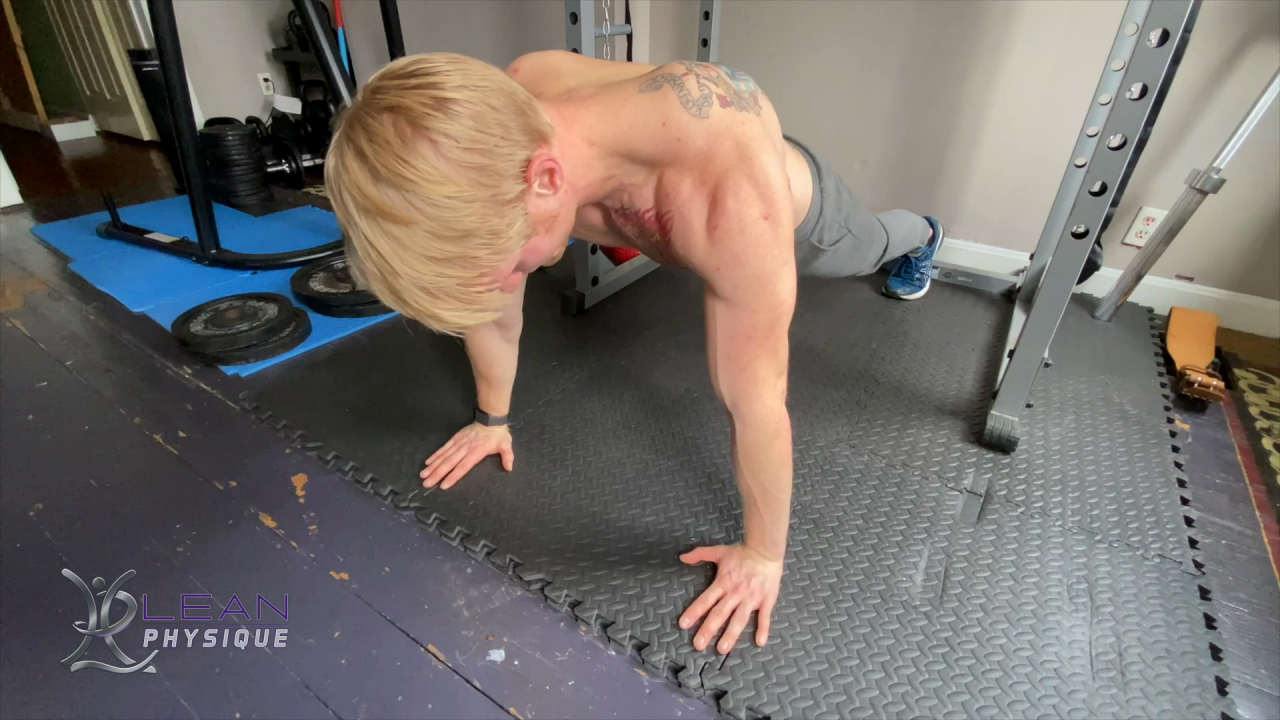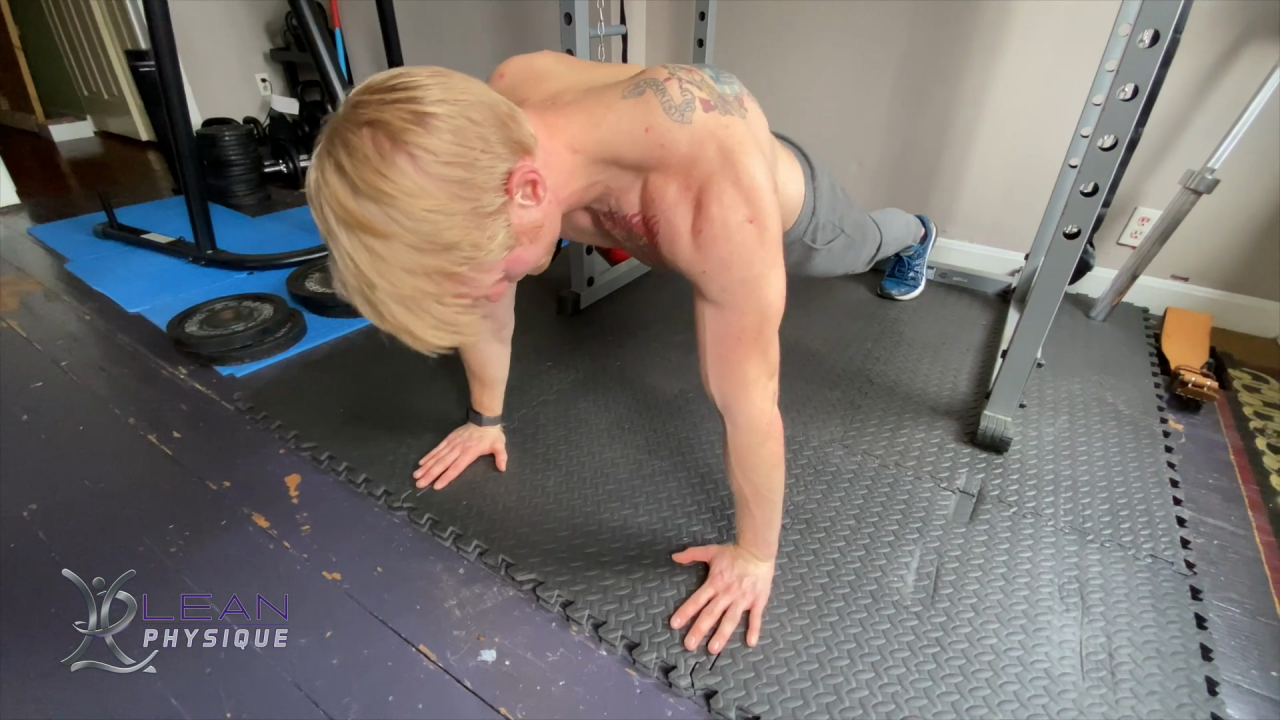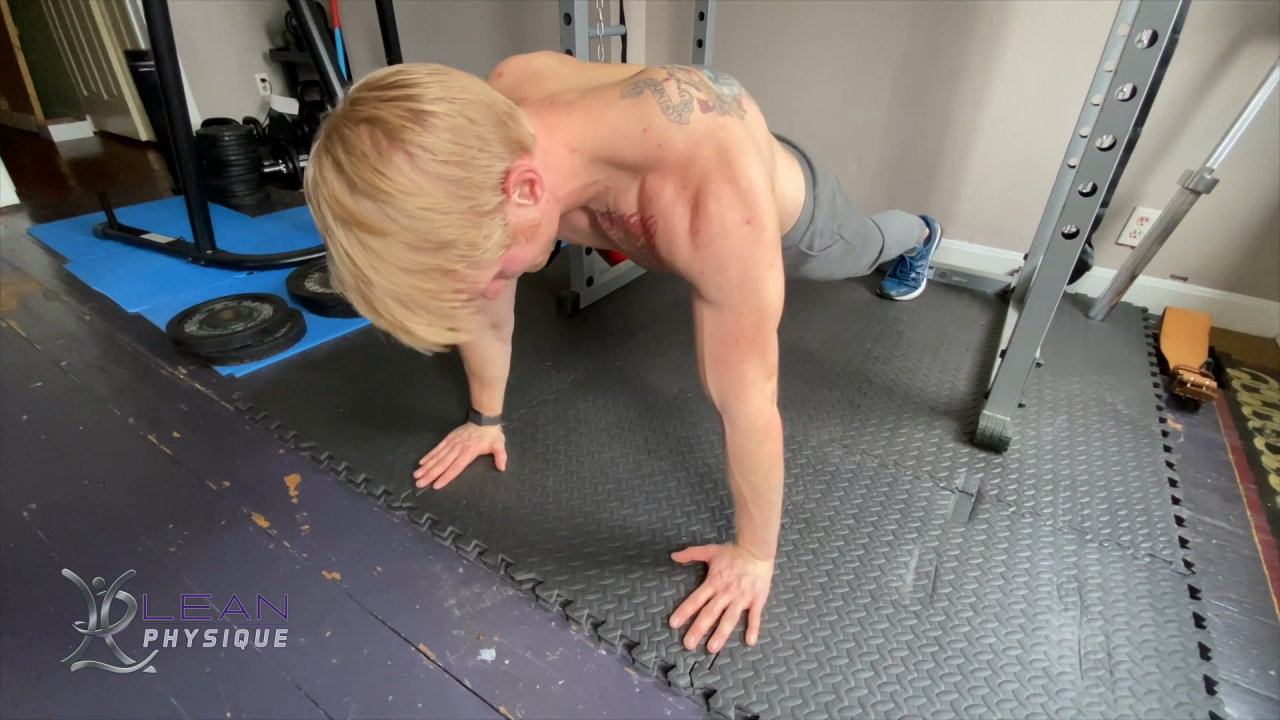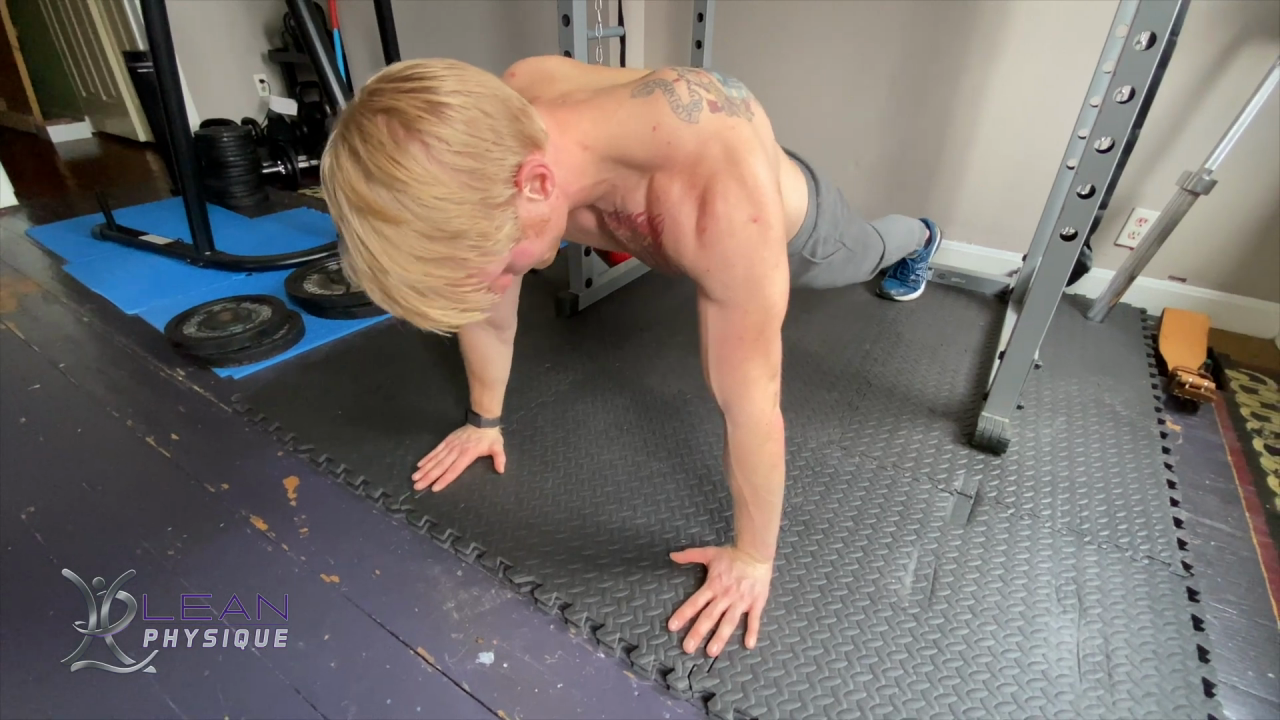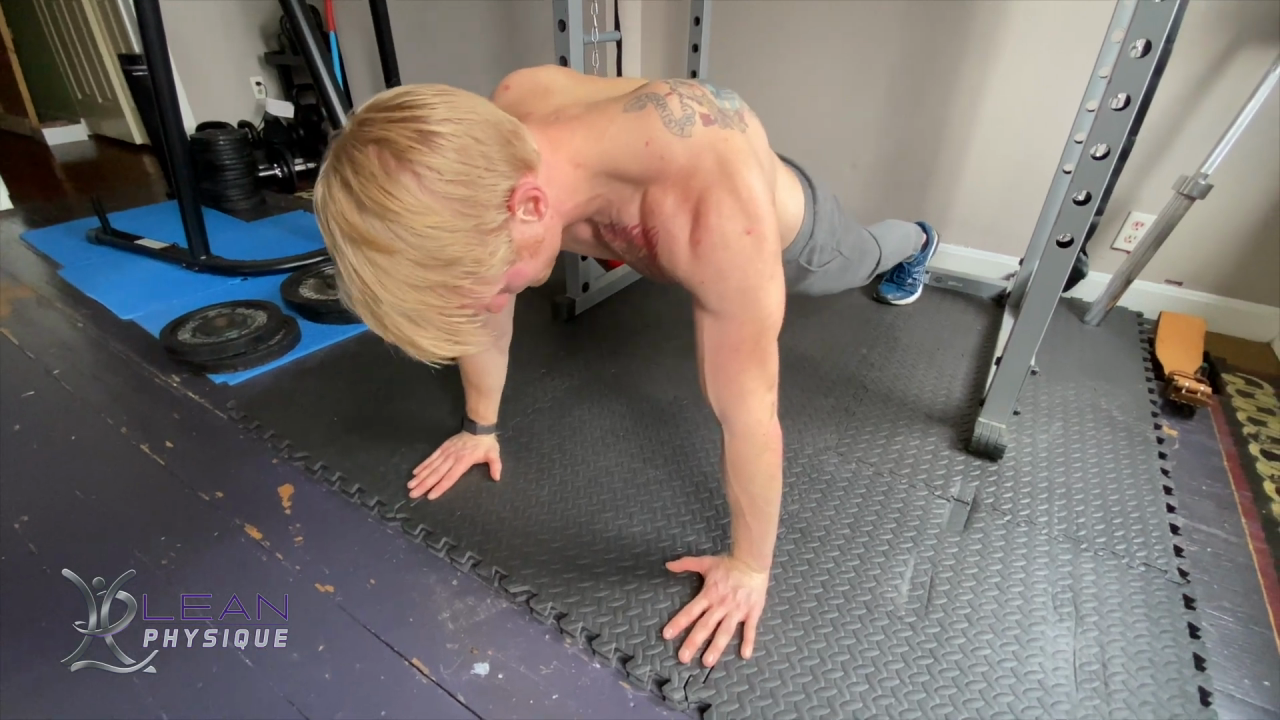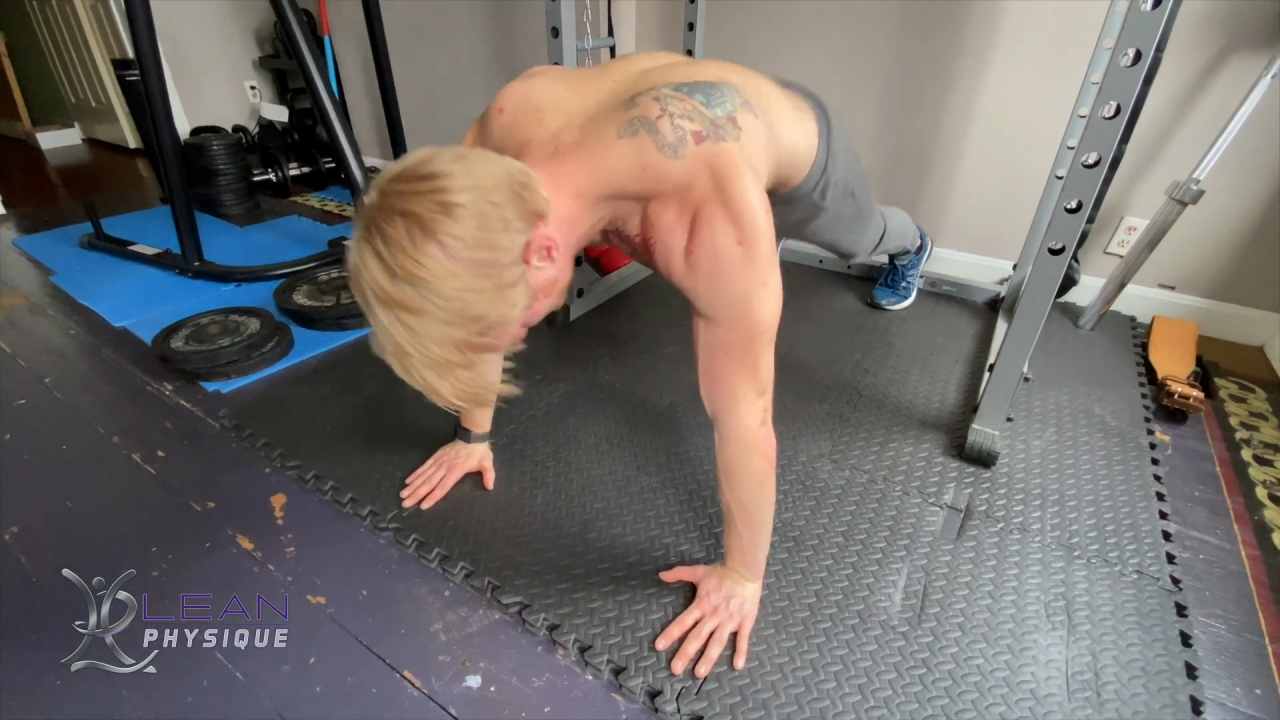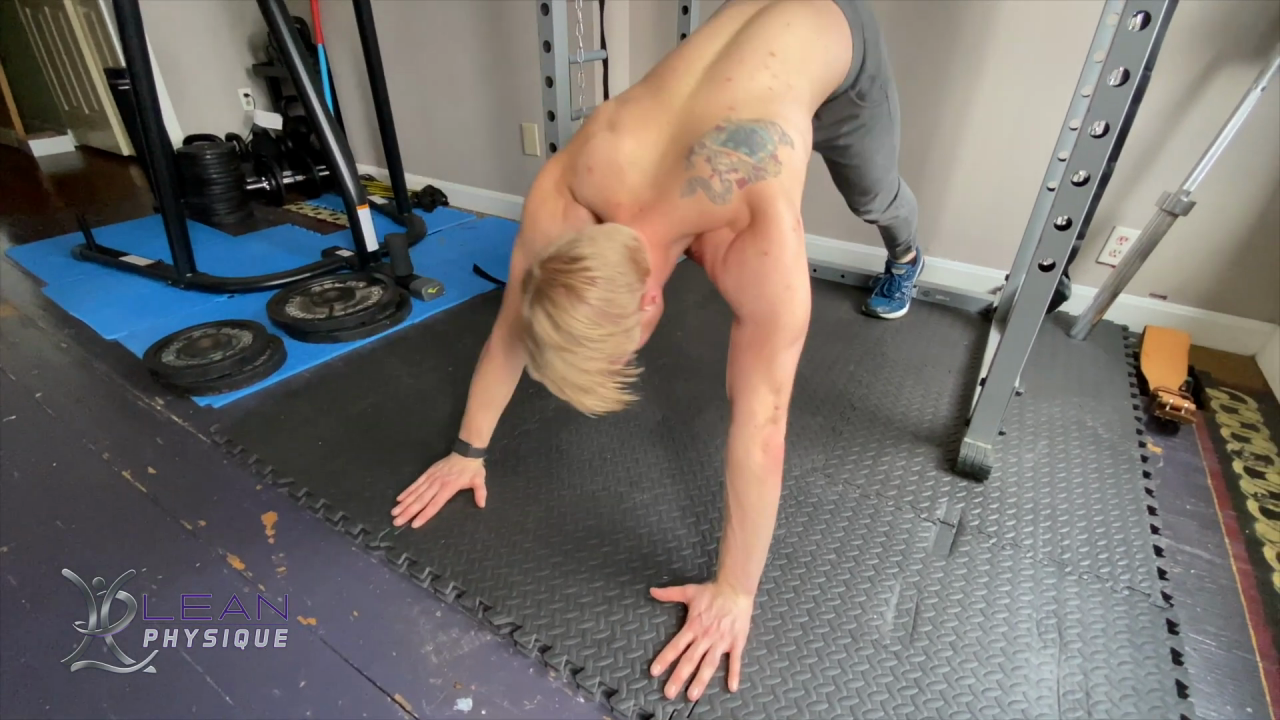
dt=0.3s
person 1, frame 1
left shoulder: (724, 192)
right shoulder: (500, 136)
left elbow: (756, 403)
right elbow: (493, 304)
left wrist: (763, 556)
right wrist: (492, 419)
left hip: (797, 211)
left knee: (870, 245)
left ankle: (921, 233)
person 1, frame 2
left shoulder: (709, 198)
right shoulder: (484, 143)
left elbow: (748, 405)
right elbow: (486, 312)
left wrist: (755, 555)
right wrist: (486, 419)
left hip: (786, 210)
left knee: (860, 245)
left ankle: (913, 233)
person 1, frame 3
left shoulder: (706, 197)
right shoulder: (481, 147)
left elbow: (747, 405)
right elbow: (485, 311)
left wrist: (754, 556)
right wrist: (485, 419)
left hip: (786, 217)
left knee: (862, 246)
left ankle: (916, 233)
person 1, frame 4
left shoulder: (714, 196)
right shoulder: (494, 137)
left elbow: (750, 404)
right elbow: (489, 309)
left wrist: (752, 557)
right wrist: (484, 420)
left hip: (789, 225)
right hip: (677, 221)
left knee: (865, 251)
left ankle: (917, 238)
person 1, frame 5
left shoulder: (711, 207)
right shoulder: (491, 151)
left elbow: (748, 414)
right elbow: (486, 319)
left wrist: (749, 567)
right wrist: (480, 427)
left hip: (786, 232)
right hip: (692, 230)
left knee: (860, 257)
left ankle: (914, 241)
person 1, frame 6
left shoulder: (715, 223)
right shoulder: (486, 160)
left elbow: (744, 417)
right elbow: (467, 306)
left wrist: (742, 577)
right wrist: (471, 435)
left hip: (797, 158)
left knee: (859, 238)
left ankle: (909, 242)
person 1, frame 7
left shoulder: (757, 242)
right shoulder: (567, 185)
left elbow: (761, 417)
right elbow: (511, 324)
left knee: (873, 197)
left ankle: (903, 255)
